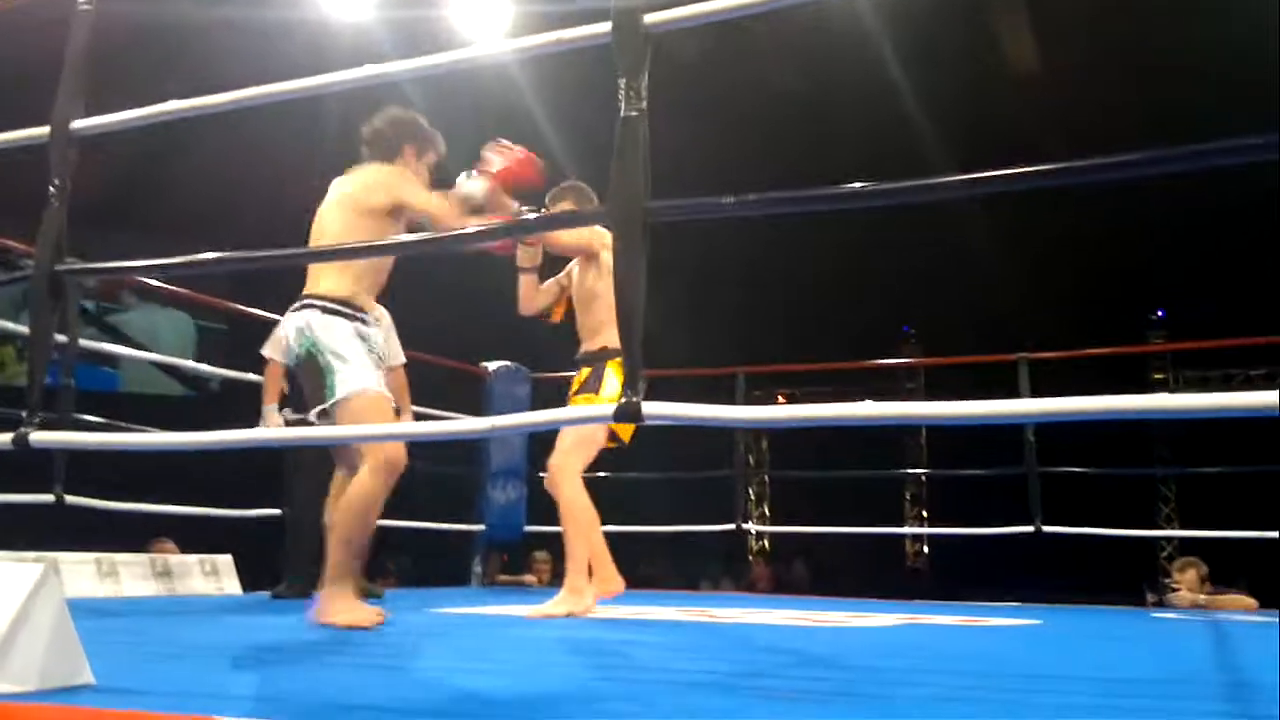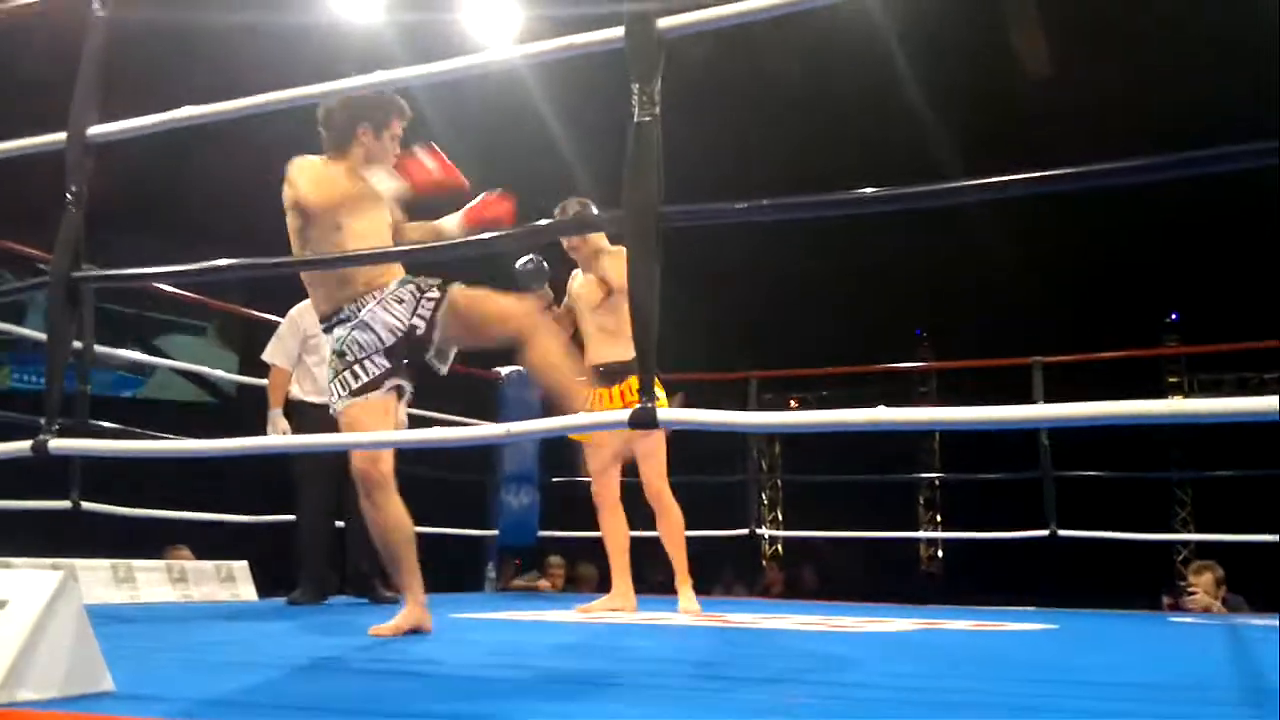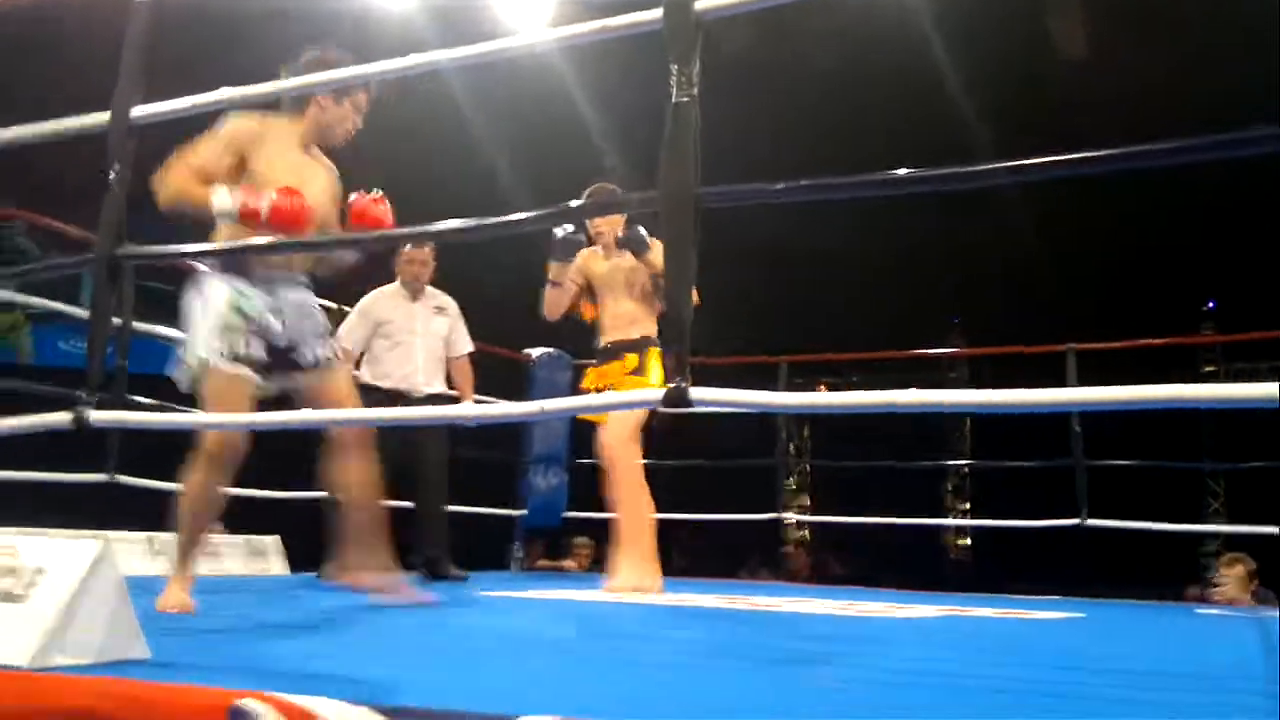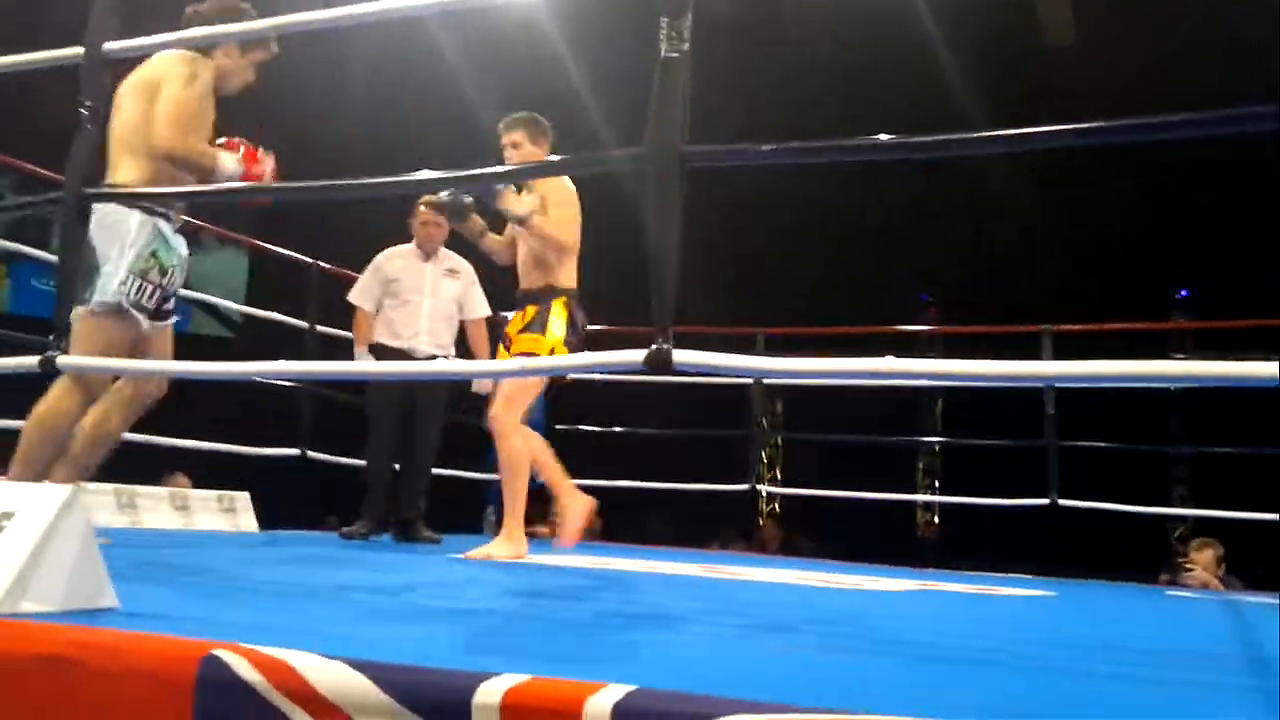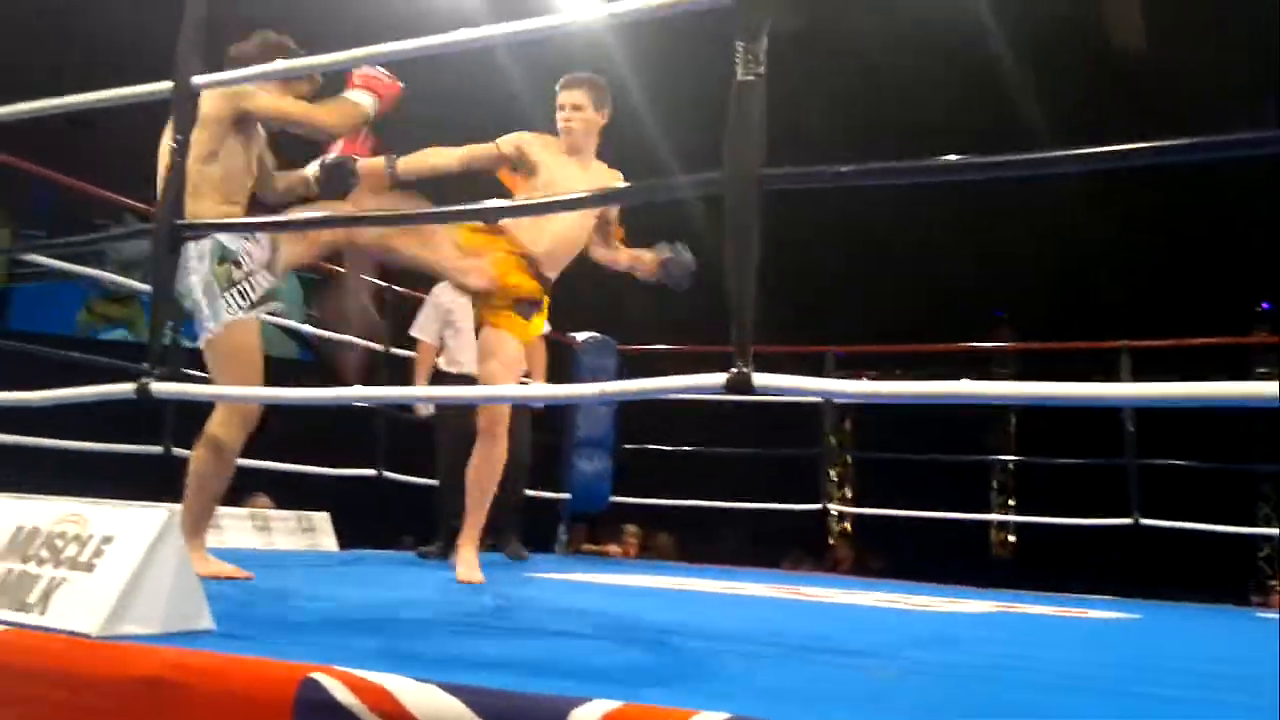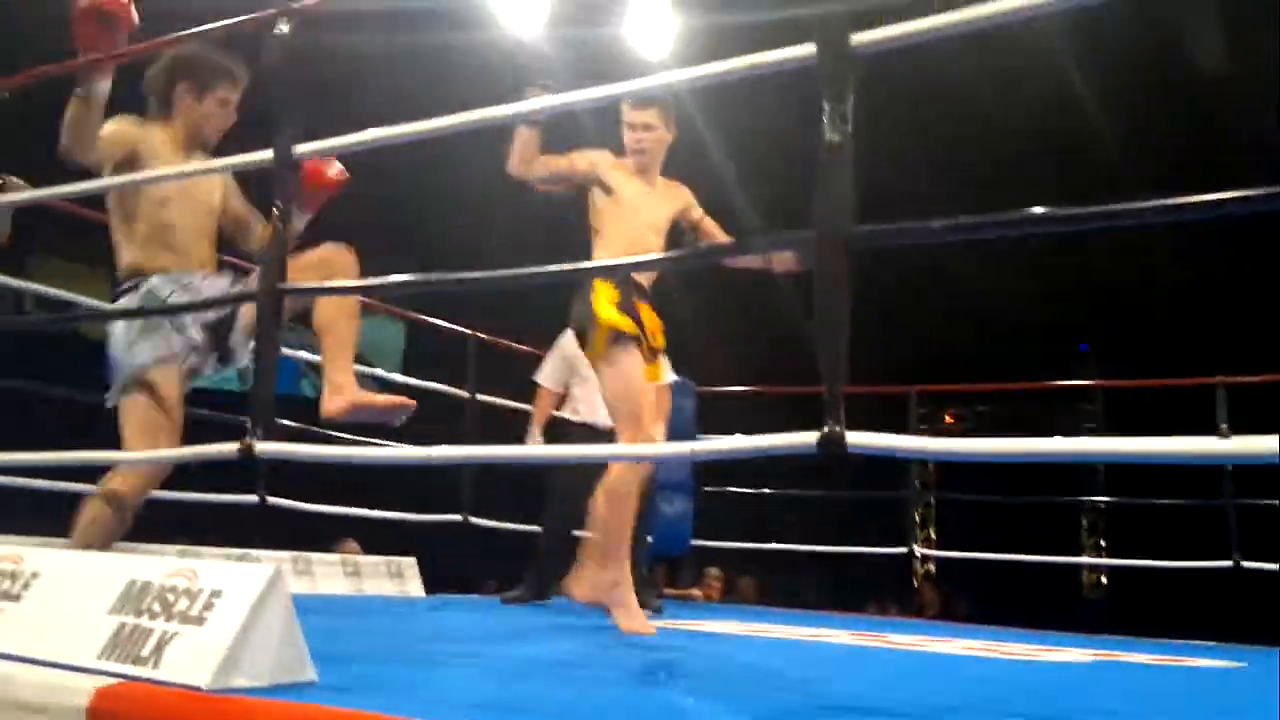
dt=0.5s
person 1, frame 1
left shoulder: (353, 183)
right shoulder: (389, 179)
right elbow: (458, 226)
left wrist: (486, 177)
left hip: (329, 329)
right hip: (333, 328)
left knee: (359, 464)
right knee: (386, 458)
left ankle: (341, 588)
right ankle: (334, 592)
person 1, frame 2
left shoulder: (378, 185)
right shoulder: (308, 172)
right elbow: (324, 204)
left wrist: (460, 222)
right wrist: (399, 181)
left hip: (410, 304)
right hip: (353, 336)
left knee: (524, 317)
right knee: (371, 474)
right ankle: (414, 603)
person 1, frame 3
left shoulder: (325, 174)
right shoulder: (249, 130)
left elbow: (327, 258)
right elbow: (168, 186)
left wrist: (359, 234)
right wrist: (240, 206)
left hip: (295, 301)
right hip: (235, 295)
left knee: (352, 432)
right knee: (224, 443)
left ankle: (362, 559)
right ankle: (180, 576)
person 1, frame 4
left shoulder: (158, 73)
right shoulder: (188, 67)
right elbow: (171, 146)
left wrist: (227, 163)
right wrist: (235, 167)
left hip: (145, 233)
right hip: (131, 228)
left knee: (148, 382)
right knee: (85, 379)
person 1, frame 5
left shoulder: (247, 127)
right shoulder: (230, 96)
left elbow: (275, 189)
right elbow: (329, 121)
left wrist: (325, 170)
right wrist: (367, 95)
left hip: (239, 246)
right hip: (208, 251)
left knee: (351, 217)
right knee: (242, 406)
left ankle: (465, 269)
right ankle: (189, 545)
person 1, frame 6
left shoulder: (219, 176)
right shoulder: (133, 142)
left elbow: (262, 240)
right elbow: (76, 148)
left wrist: (308, 204)
right wrist: (95, 68)
left hip: (218, 300)
right hip: (154, 307)
left knee: (336, 260)
right knee: (145, 468)
left ankle: (341, 391)
person 2, frame 1
left shoulder: (601, 239)
right shoulder: (574, 267)
left elbow: (564, 238)
right elbow: (529, 306)
right wrist: (528, 250)
left hip: (610, 372)
right hip: (593, 374)
left knee: (561, 469)
right knee: (560, 478)
left ankle: (576, 589)
right ankle: (606, 575)
person 2, frame 2
left shoulder: (618, 258)
right shoulder: (575, 281)
left elbow: (619, 285)
right elbow: (559, 331)
left wrist: (595, 245)
right wrist: (539, 291)
left hip: (634, 381)
right hip: (596, 386)
left knee: (656, 489)
right knee: (603, 493)
left ankle: (684, 585)
right ankle: (621, 590)
person 2, frame 3
left shoulder: (650, 249)
right shoulder: (586, 260)
left elbow: (689, 299)
right elbow: (552, 312)
left wrist: (649, 257)
right wrist: (558, 264)
left hip: (643, 358)
right hip: (605, 363)
left knee: (611, 443)
right knee: (630, 471)
left ankle: (628, 554)
right ankle: (649, 570)
person 2, frame 4
left shoulder: (557, 184)
right shoulder: (528, 190)
left elbow: (564, 240)
right elbow: (505, 254)
left wrist: (512, 206)
right wrist: (467, 221)
left hip: (553, 313)
right hip: (527, 313)
left knee: (503, 417)
right knee: (510, 420)
left ankle: (512, 535)
right ankle: (571, 500)
person 2, frame 5
left shoulder: (608, 181)
right shoulder: (531, 147)
left elbow: (602, 249)
right elbow: (453, 159)
left wrist: (654, 264)
right wrist: (387, 168)
left hip: (525, 295)
right hip: (492, 261)
left knee: (494, 421)
left ankle: (468, 546)
person 2, frame 6
left shoulder: (677, 195)
right shoulder: (600, 165)
left elbow: (724, 247)
right elbow: (521, 169)
left wrist: (782, 259)
right wrist: (532, 115)
left hip: (641, 313)
right hip: (607, 304)
left knee: (645, 454)
right knee: (637, 447)
left ankle: (587, 572)
right ankle: (616, 580)
person 3, frame 1
left shoulder: (378, 316)
left elbow: (394, 367)
right elbow: (276, 361)
left wrist: (405, 412)
right wrist: (270, 408)
right hip: (313, 414)
right knee: (308, 496)
right ankle: (299, 578)
person 3, frame 2
right shoulder: (303, 314)
right elbow: (280, 366)
right wrist: (276, 414)
right hip: (314, 417)
right knee: (314, 503)
left ankle: (367, 580)
right ankle: (313, 582)
person 3, frame 3
left shoulder: (445, 306)
right shoulder: (376, 302)
left elbow: (458, 358)
right elbow: (346, 350)
left wrist: (467, 400)
left hip: (430, 403)
right hip: (383, 400)
left knee: (433, 485)
left ankle: (436, 559)
person 3, frame 4
left shoulder: (461, 269)
right shoulder: (388, 260)
left elbow: (475, 320)
right elbow: (364, 309)
right wrist: (361, 352)
right hip: (389, 358)
left knee: (424, 446)
right knee: (382, 441)
left ankle: (409, 520)
right ankle: (374, 515)
person 3, frame 5
right shoulder: (444, 293)
left elbow: (534, 338)
right elbow: (427, 342)
left wrist: (538, 383)
right wrist: (420, 388)
right hip: (457, 384)
left knee: (515, 457)
right knee: (451, 466)
left ankle: (507, 534)
right ankle: (449, 538)
person 3, frame 6
right shoulder: (572, 338)
left elbow: (660, 387)
right elbow: (549, 388)
right wrist: (535, 432)
right hip: (580, 433)
right knee: (559, 510)
left ankle: (640, 588)
right ankle: (537, 584)
